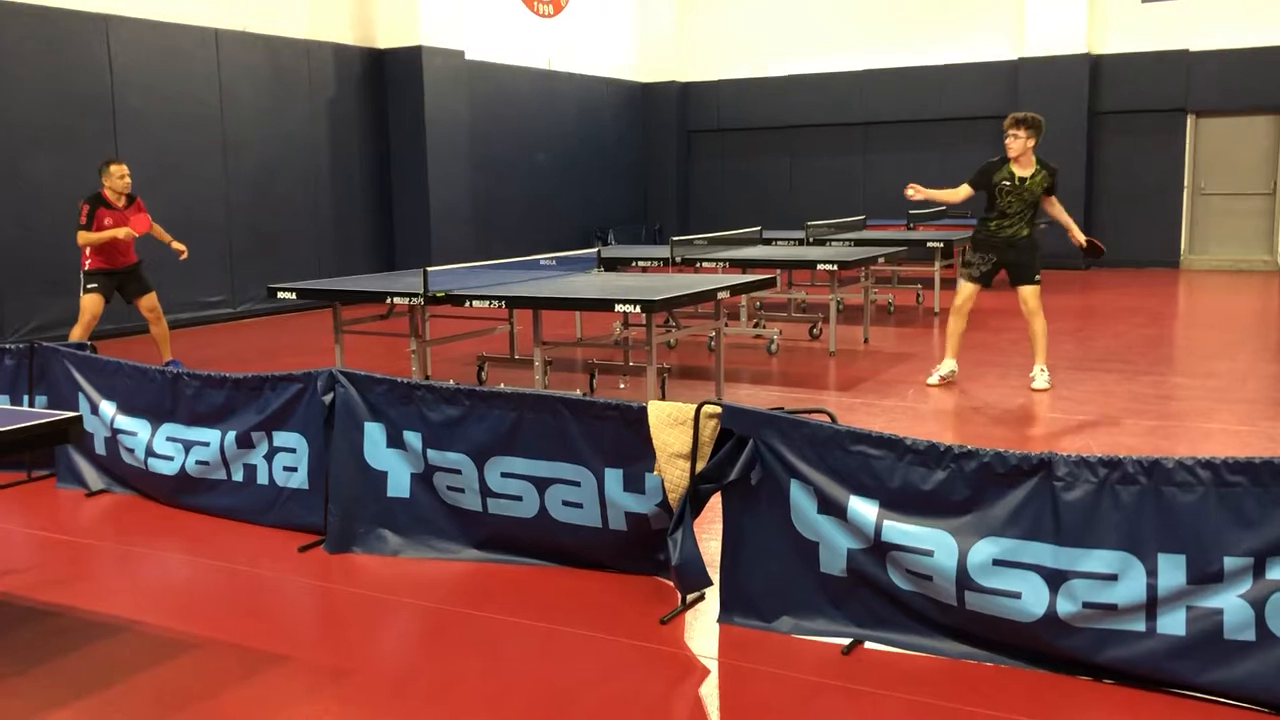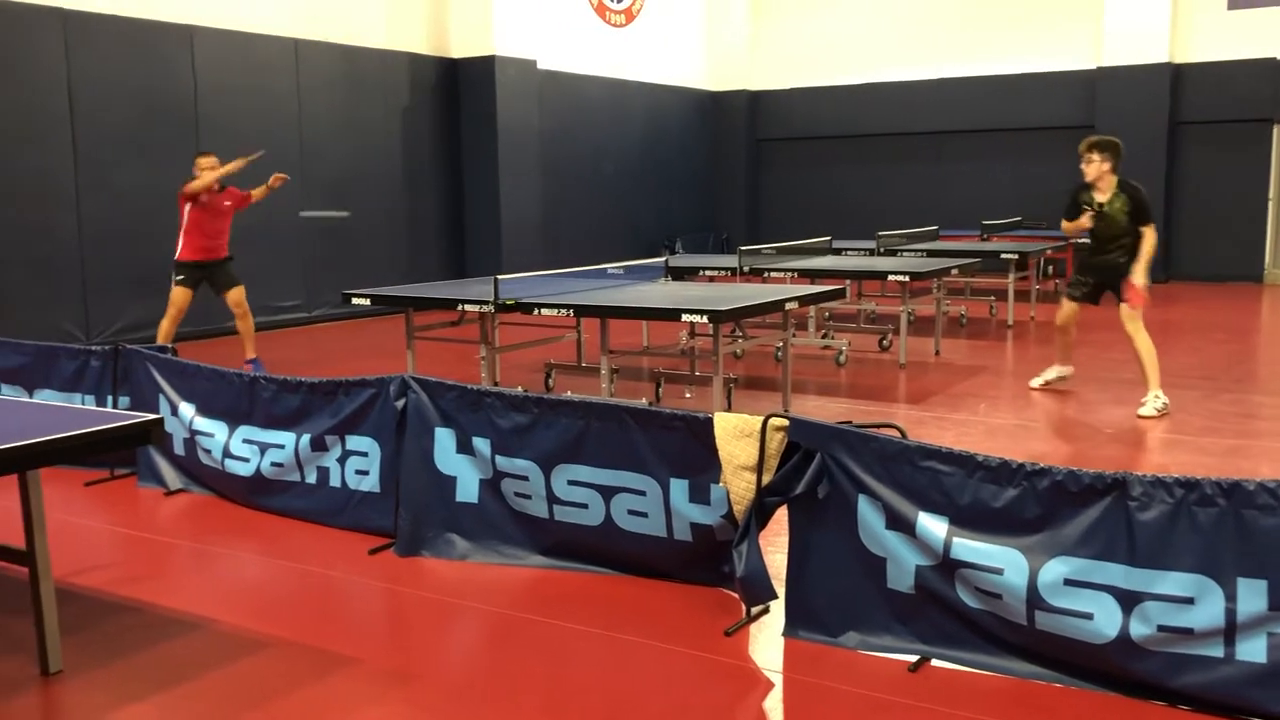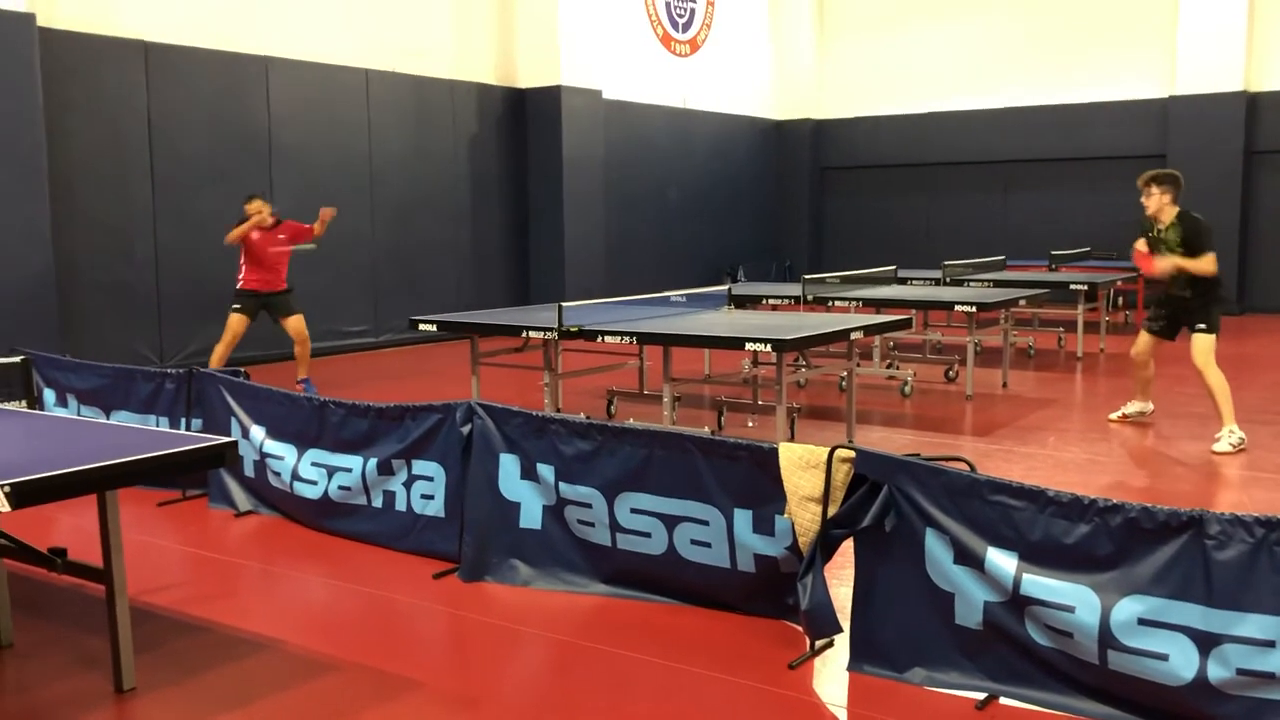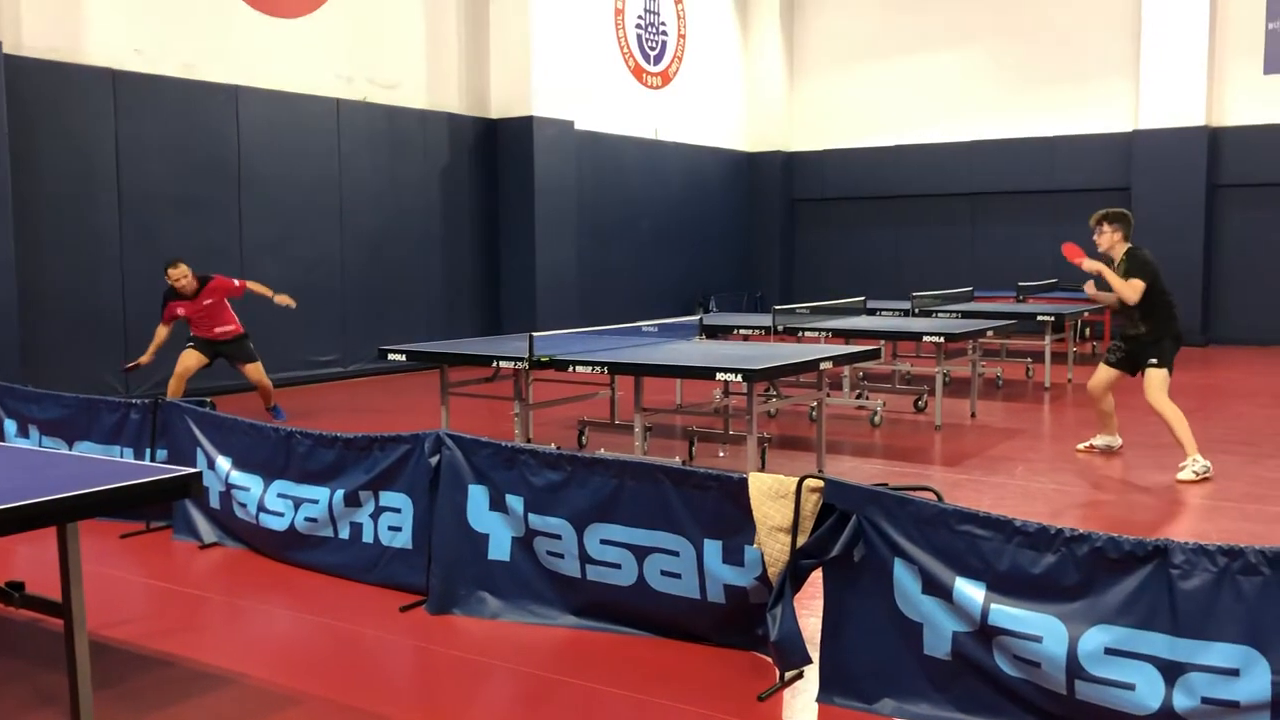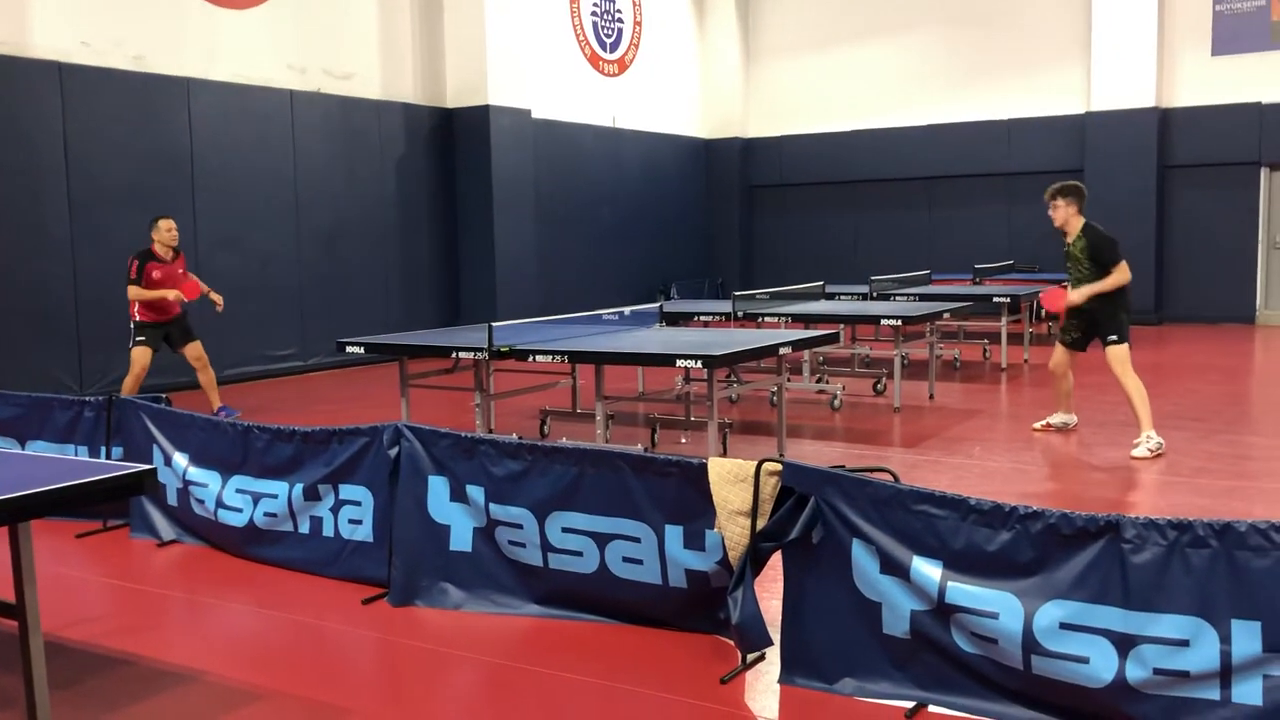
dt=1s
person 1, frame 1
left shoulder: (1047, 173)
right shoulder: (994, 168)
right elbow: (960, 194)
left wrist: (1072, 228)
right wrist: (926, 193)
left hip: (1022, 245)
right hip: (986, 242)
left knee: (1032, 307)
right knee: (961, 304)
left ankle: (1040, 369)
right ankle: (949, 364)
person 1, frame 2
left shoulder: (1132, 194)
right shoulder: (1081, 193)
left elbow: (1149, 234)
right elbow: (1066, 228)
left wrist: (1140, 269)
right wrist: (1079, 225)
left hip: (1126, 265)
right hip: (1095, 262)
left knee: (1133, 325)
right knee: (1063, 320)
left ankle: (1157, 395)
right ankle: (1062, 367)
person 1, frame 3
left shoulder: (1193, 225)
right shoulder: (1152, 226)
left elbow: (1209, 267)
right elbow: (1151, 264)
left wrist: (1176, 263)
right wrist: (1140, 253)
left hip: (1202, 300)
right hip: (1172, 299)
left knee: (1202, 361)
right knee: (1139, 353)
left ankle: (1232, 431)
right ankle: (1141, 404)
person 1, frame 4
left shoulder: (1138, 259)
right shoulder: (1114, 262)
left elbow: (1132, 297)
left wrist: (1101, 268)
right wrist: (1096, 294)
left hip: (1160, 336)
right hip: (1133, 336)
left knee: (1155, 397)
right knee: (1096, 386)
left ankle: (1197, 461)
right ankle: (1109, 438)
person 1, frame 5
left shoulder: (1098, 238)
right shoulder: (1067, 237)
left elbow: (1124, 275)
left wrist: (1086, 291)
right wrist: (1070, 289)
left hip: (1109, 309)
right hip: (1081, 310)
left knee: (1121, 369)
right knee: (1057, 365)
left ankle: (1150, 436)
right ankle: (1065, 416)
person 2, frame 1
left shoulder: (134, 202)
right shoulder: (92, 204)
left elbow: (150, 225)
right elbow: (82, 239)
left wrist: (172, 242)
right wrist: (115, 232)
left hip: (129, 267)
right hip: (98, 270)
left knee: (155, 313)
right knee: (88, 318)
left ankle: (169, 361)
person 2, frame 2
left shoulder: (230, 194)
right shoulder: (191, 191)
left elbow: (249, 198)
right elbow: (197, 186)
left wrist: (268, 186)
right wrist: (226, 169)
left hip: (219, 260)
right hip: (188, 261)
left knee: (241, 309)
right knee: (174, 312)
left ankle: (251, 359)
person 2, frame 3
left shoulder: (287, 227)
right shoulder: (245, 227)
left elbow: (315, 232)
right elbow: (230, 239)
left wrist: (323, 219)
right wrist: (252, 222)
left hip: (278, 292)
right hip: (248, 292)
left knee: (301, 336)
right knee: (230, 337)
left ankle: (303, 379)
person 2, frame 4
left shoulder: (213, 283)
right shoulder: (170, 298)
left elbow: (247, 285)
right elbow: (164, 326)
left wrist: (274, 296)
right wrist: (149, 353)
left hip: (233, 338)
right hip: (202, 339)
left knee: (260, 380)
right knee: (180, 372)
left ankle: (271, 406)
person 2, frame 5
left shoulder: (178, 256)
right shoulder: (141, 260)
right elbow: (132, 294)
left wrist: (209, 292)
right wrist: (165, 293)
left hip: (175, 318)
right hip: (146, 322)
left knee: (201, 361)
right knee: (138, 370)
left ankle: (218, 408)
